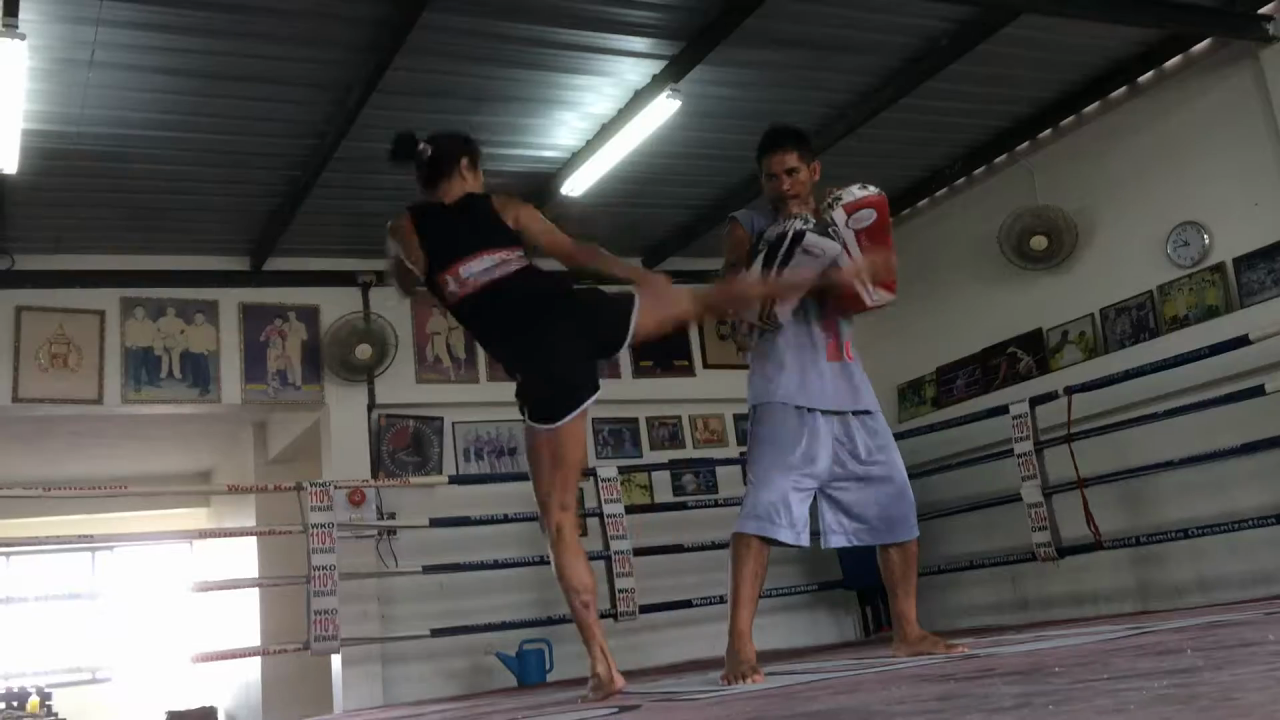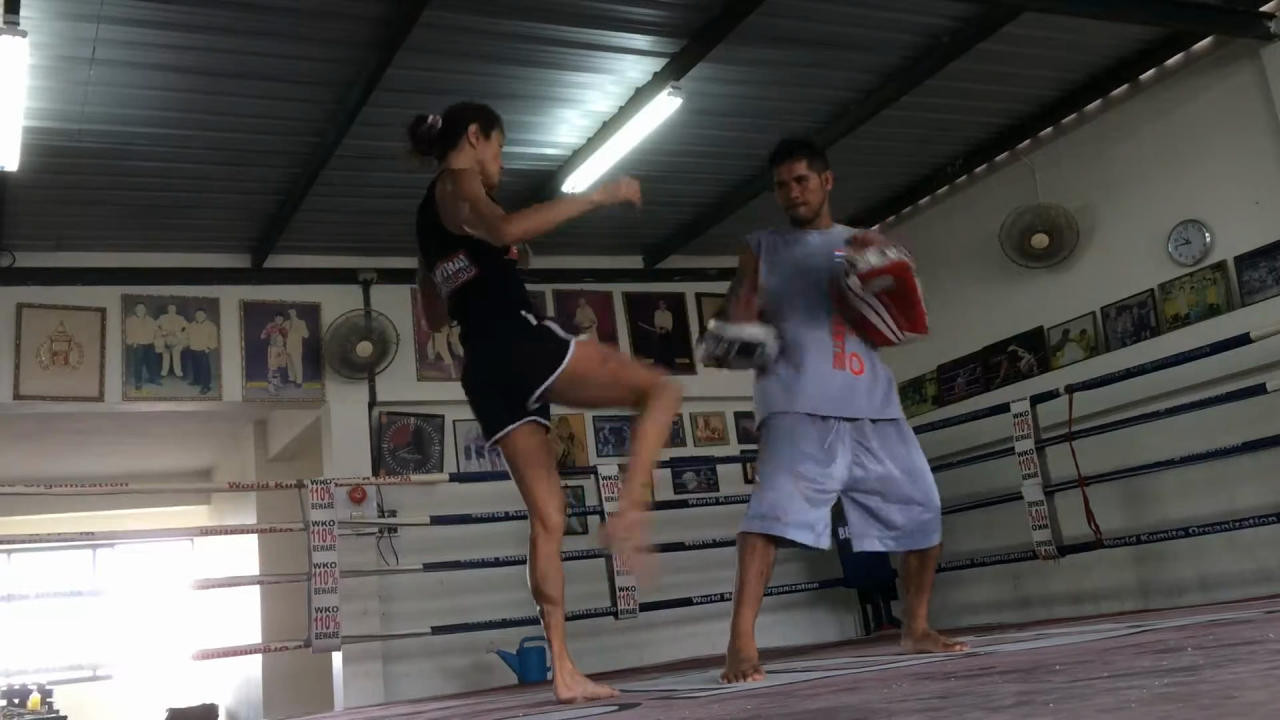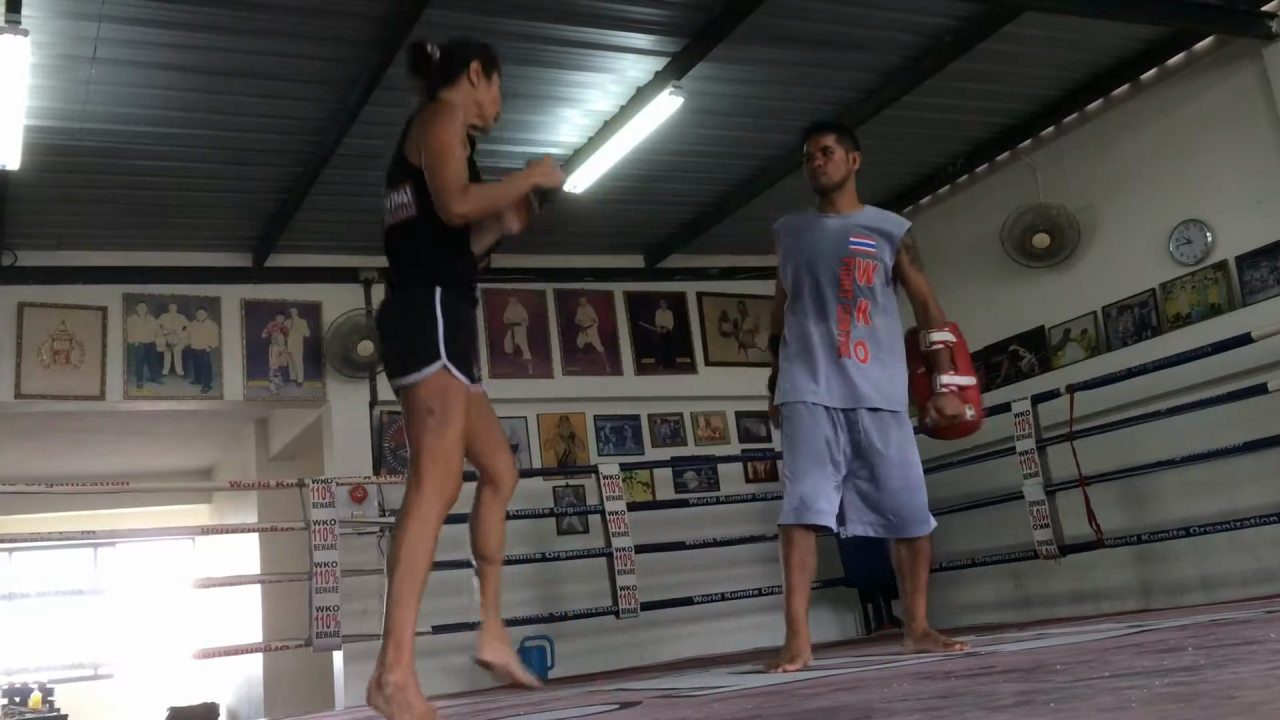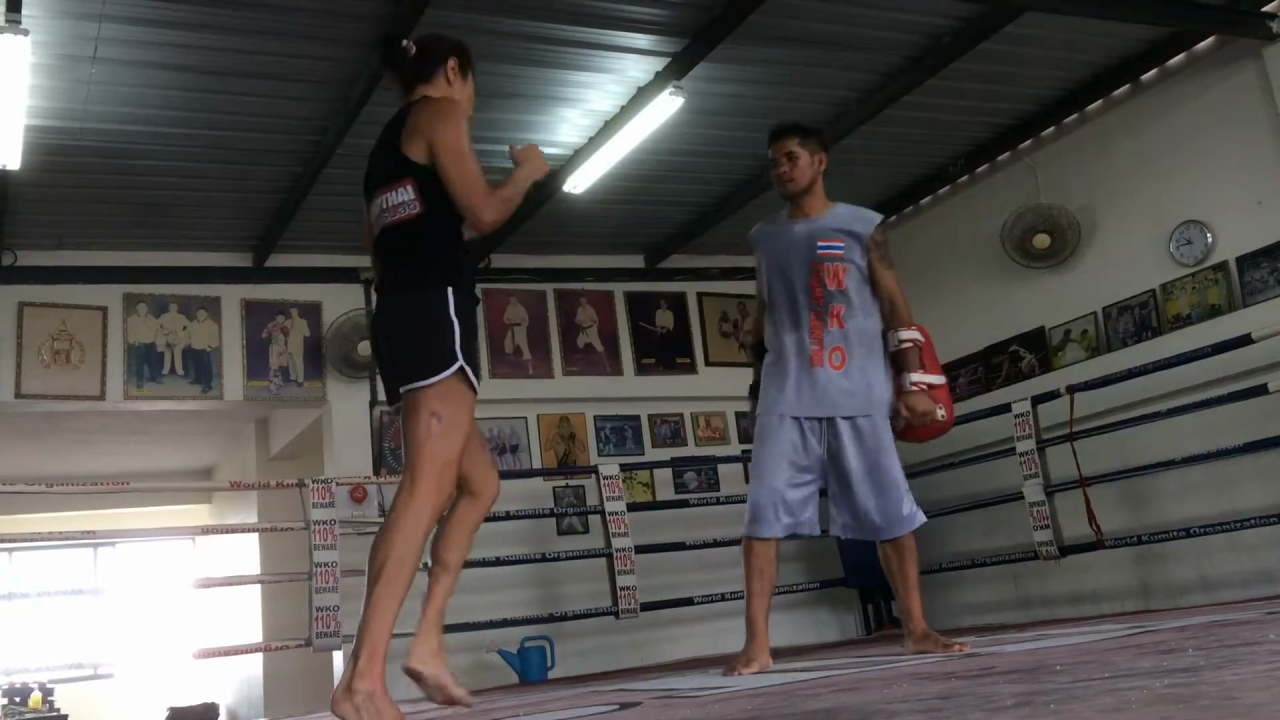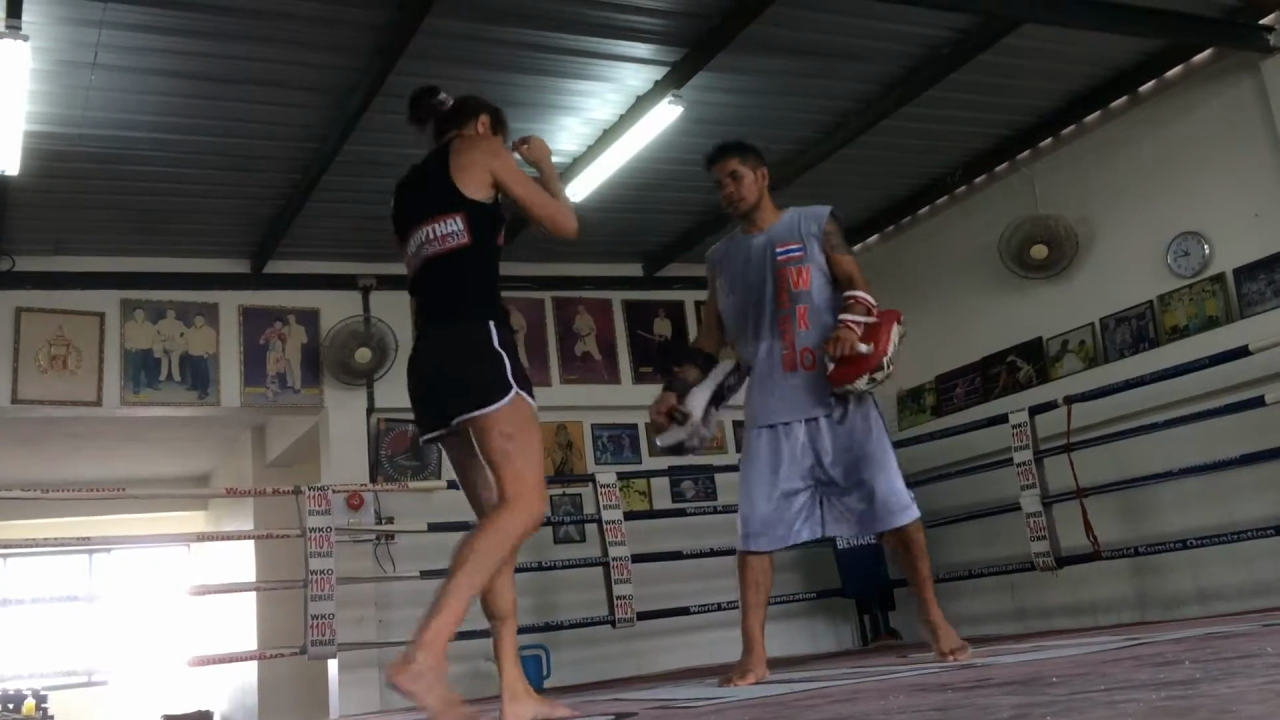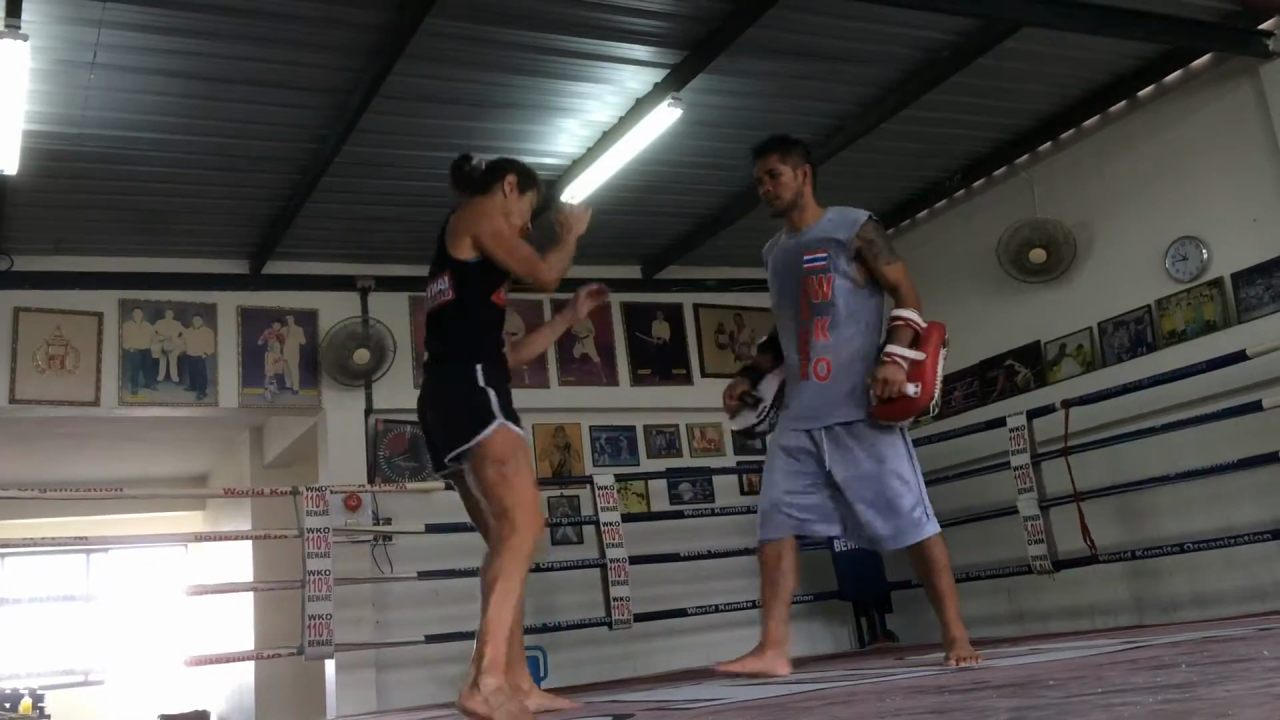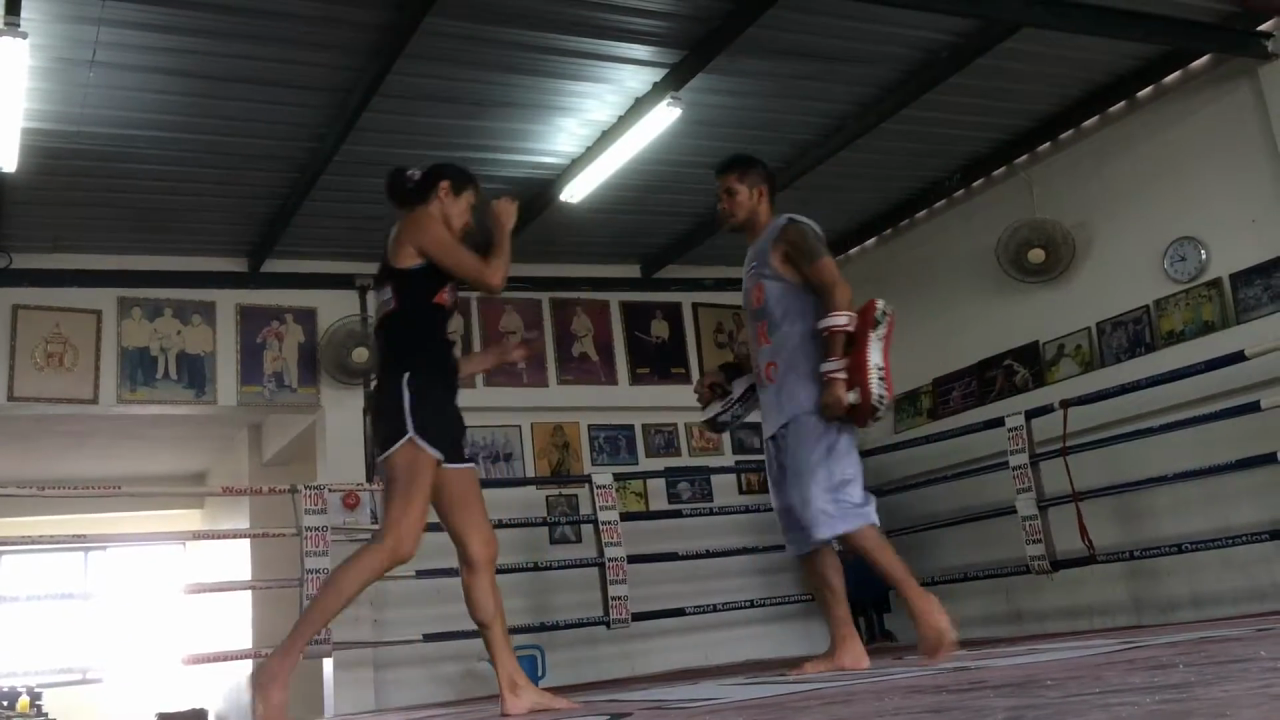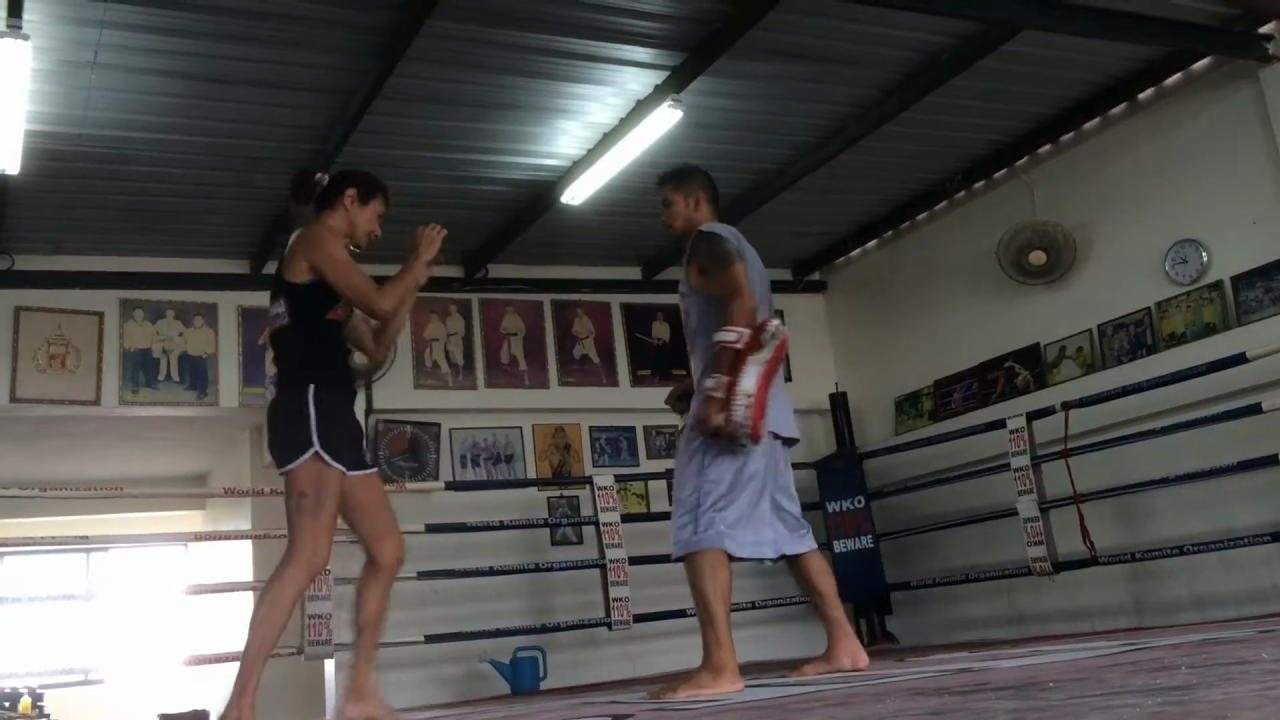
dt=0.4s
person 1, frame 1
left shoulder: (406, 227)
right shoulder: (506, 205)
left elbow: (414, 288)
right elbow: (580, 255)
right wrist: (640, 276)
left hip: (543, 366)
right hip: (579, 316)
left knee: (562, 524)
right knee: (706, 297)
left ankle: (601, 664)
person 1, frame 2
left shoulder: (432, 219)
right shoulder: (455, 188)
left elbow: (432, 313)
right elbow: (506, 229)
right wrist: (595, 195)
left hip: (484, 374)
right hip: (518, 339)
left knee: (547, 515)
right knee: (661, 391)
left ankle: (566, 670)
right ankle: (629, 509)
person 1, frame 3
left shoulder: (421, 143)
right shoulder: (442, 115)
right elbow: (456, 204)
left wrist: (501, 227)
right wrist: (531, 178)
left hip: (425, 320)
right hip: (429, 316)
left knee: (500, 469)
right knee: (435, 483)
left ankle: (493, 634)
person 1, frame 4
left shoulder: (385, 151)
right shoulder: (439, 112)
right elbow: (483, 210)
left wrist: (453, 223)
right wrist: (528, 168)
left hip: (398, 322)
right hip: (437, 314)
left knee: (479, 483)
right knee: (428, 489)
left ankle: (427, 643)
person 1, frame 5
left shoulder: (407, 188)
right shoulder: (478, 151)
right elbow: (564, 225)
right wrist: (544, 165)
left hip: (429, 360)
right hip: (477, 345)
left knee: (503, 514)
right knee: (522, 505)
right ankle: (424, 657)
person 1, frame 6
left shoulder: (479, 269)
right shoulder: (476, 214)
left elbow: (512, 355)
right elbow: (543, 276)
left wrist: (574, 314)
right wrist: (571, 231)
left hip: (457, 398)
right hip: (468, 389)
left knee: (509, 539)
right knee: (524, 523)
person 1, frame 7
left shoulder: (411, 267)
right shoulder: (420, 225)
right elbow: (490, 277)
left wrist: (495, 356)
right wrist: (502, 226)
left hip: (434, 406)
right hip: (410, 399)
left knee: (480, 550)
right knee: (399, 540)
right ankle: (278, 669)
person 1, frame 8
left shoulder: (332, 282)
right shoulder: (314, 241)
left elbow: (375, 344)
right elbow: (380, 304)
left wrist: (411, 279)
right wrist: (419, 258)
left hip: (334, 417)
right hip: (308, 410)
left knee: (387, 549)
right knee: (309, 555)
person 2, frame 1
right shoulder: (749, 224)
left hip: (850, 391)
right hip: (786, 392)
left knee: (893, 503)
right knee: (765, 504)
left ankle: (907, 630)
right ankle: (739, 645)
person 2, frame 2
left shoulder: (861, 244)
right shoulder: (762, 247)
right elbow: (734, 313)
right wrist: (737, 320)
left hip: (874, 406)
right hip: (800, 406)
left knee: (922, 512)
right knee: (770, 508)
left ankle: (916, 627)
right ankle: (741, 645)
person 2, frame 3
left shoulder: (891, 230)
right shoulder: (789, 231)
left elbow: (926, 307)
left wrist: (945, 385)
right wrist: (775, 384)
left hip: (879, 393)
right hip: (808, 390)
left knee: (908, 509)
right knee: (803, 502)
left ankle: (918, 627)
right ankle: (797, 637)
person 2, frame 4
left shoulder: (862, 226)
right shoulder: (764, 237)
left elbow: (894, 306)
left wrist: (914, 382)
right wrist: (758, 391)
left hip: (860, 397)
right hip: (785, 401)
left knee: (891, 510)
right knee: (764, 512)
left ankle: (916, 627)
right ankle: (757, 641)
person 2, frame 5
left shoulder: (816, 223)
right shoulder: (721, 258)
left elbow: (856, 283)
right elbow: (710, 339)
left wrist: (850, 325)
right wrist: (677, 390)
left hip: (836, 395)
right hip: (770, 408)
left knee: (891, 503)
right knee: (758, 526)
left ankle: (935, 621)
right ankle: (753, 654)
person 2, frame 6
left shoulder: (855, 228)
right shoulder: (774, 251)
left elbow: (906, 294)
left wrist: (895, 357)
right wrist: (749, 376)
left hip: (859, 406)
right hip: (800, 413)
left knee: (907, 516)
right knee: (777, 518)
left ankle: (955, 634)
right ankle: (773, 646)
person 2, frame 7
left shoulder: (790, 232)
right shoulder: (755, 257)
left elbow: (838, 295)
left wrist: (833, 377)
right wrist: (725, 374)
left hip: (813, 401)
right hip: (783, 410)
left knee: (827, 511)
right knee: (803, 528)
left ankle: (920, 602)
right ankle: (845, 644)
person 2, frame 8
left shoulder: (710, 240)
right shoulder: (731, 249)
left elbow: (742, 306)
left wrist: (714, 390)
right wrist: (692, 383)
left hip: (731, 411)
right hip: (763, 412)
left knee: (702, 527)
right knee: (786, 529)
left ankle: (719, 665)
right ankle: (843, 643)
